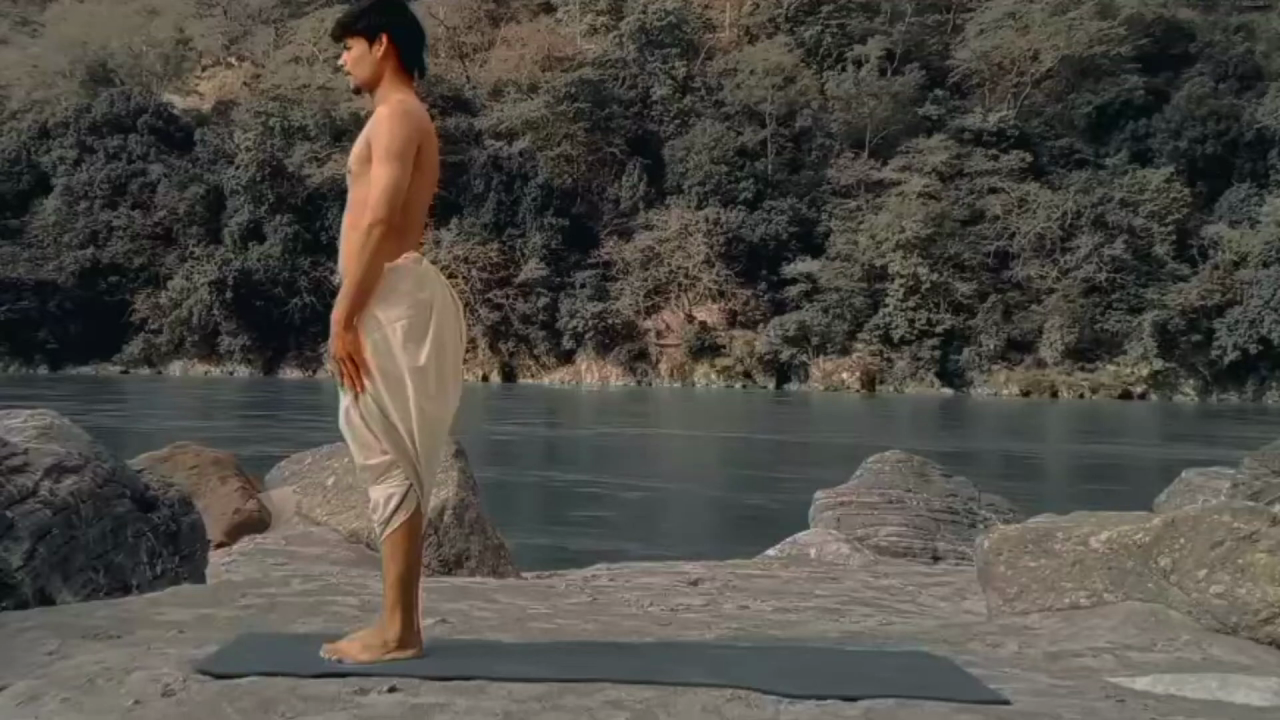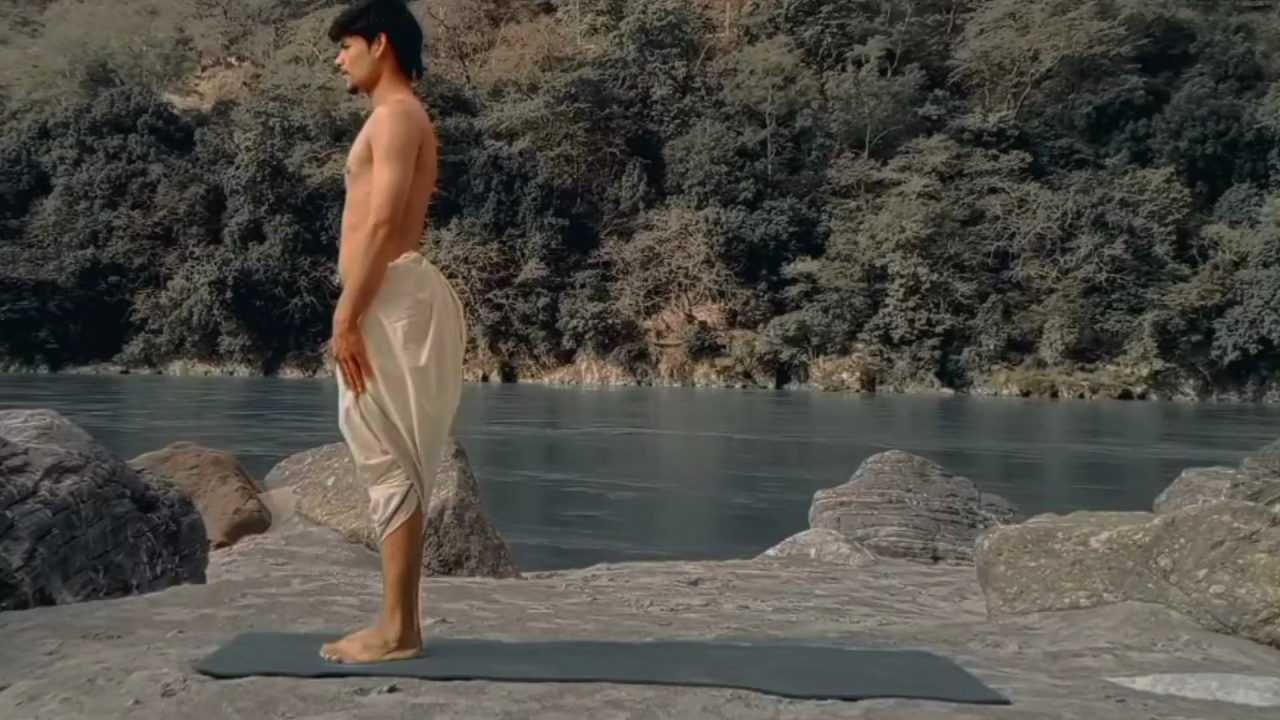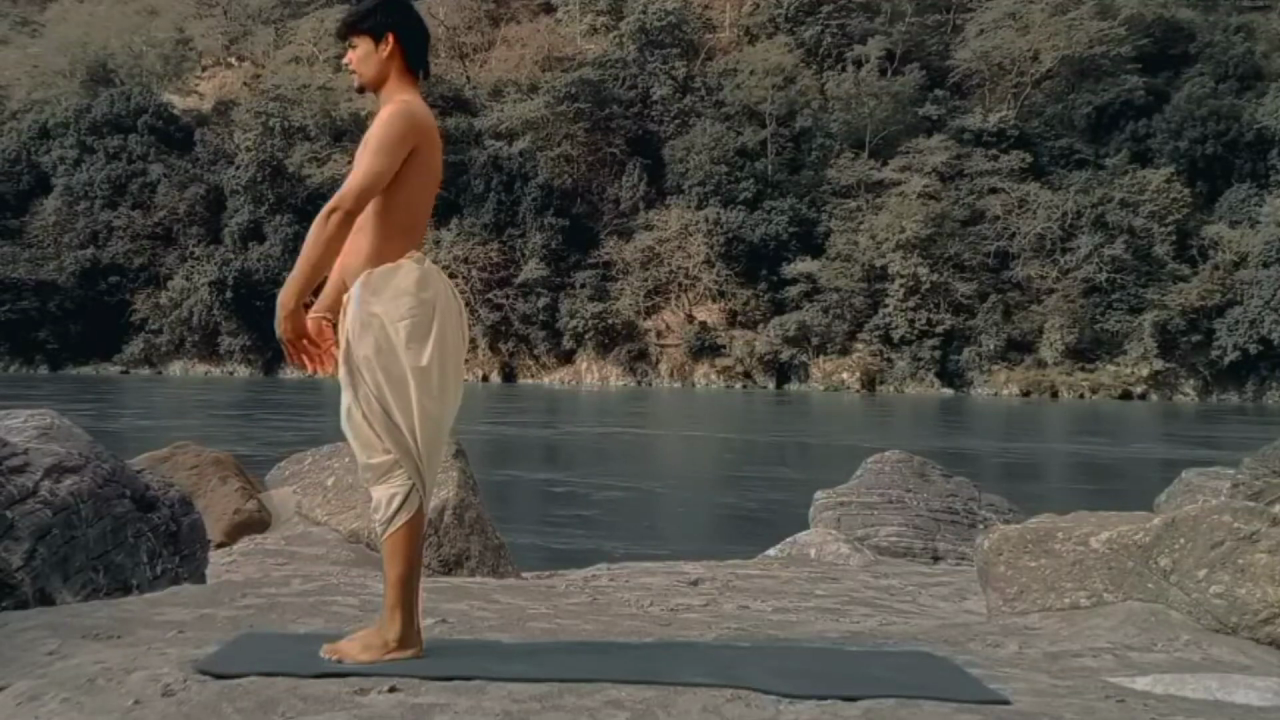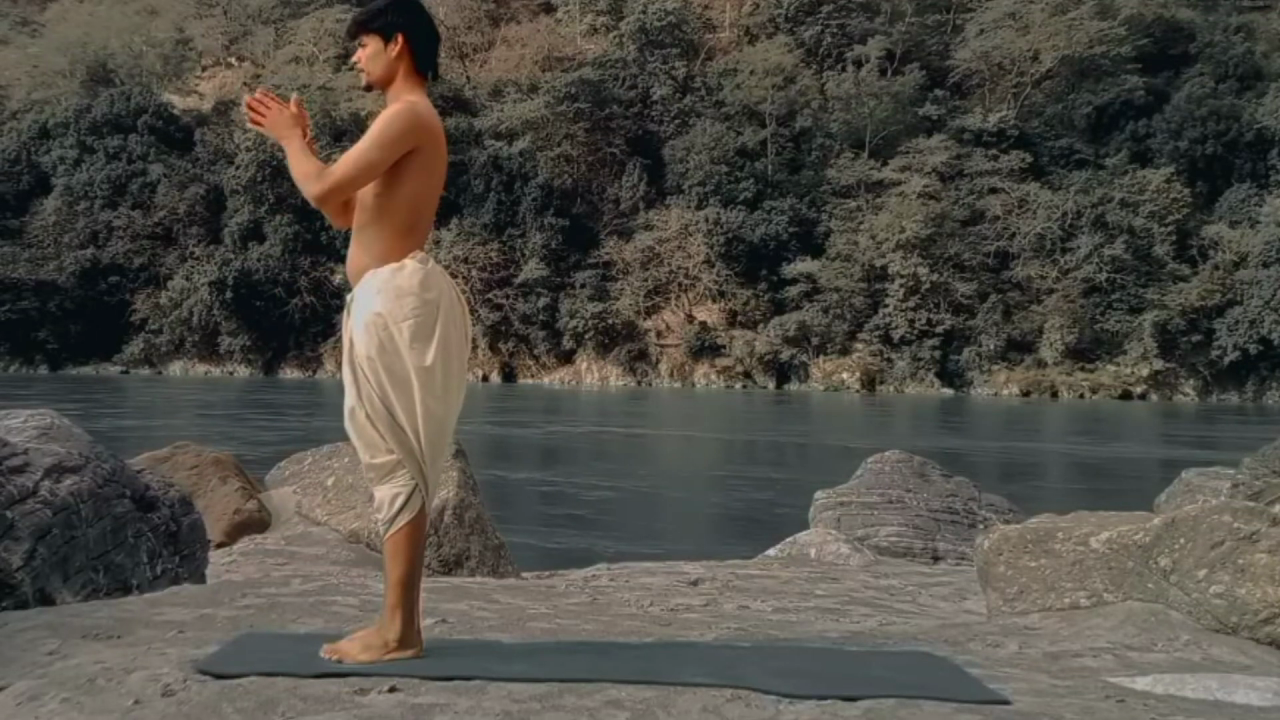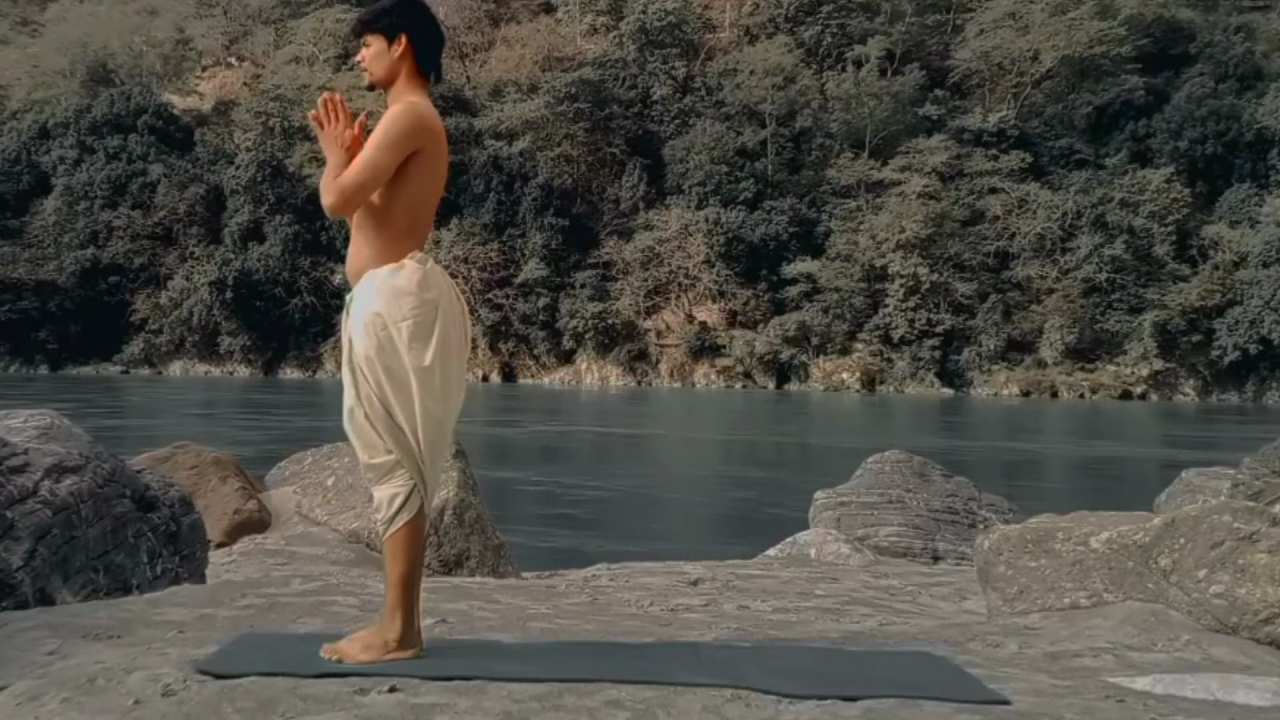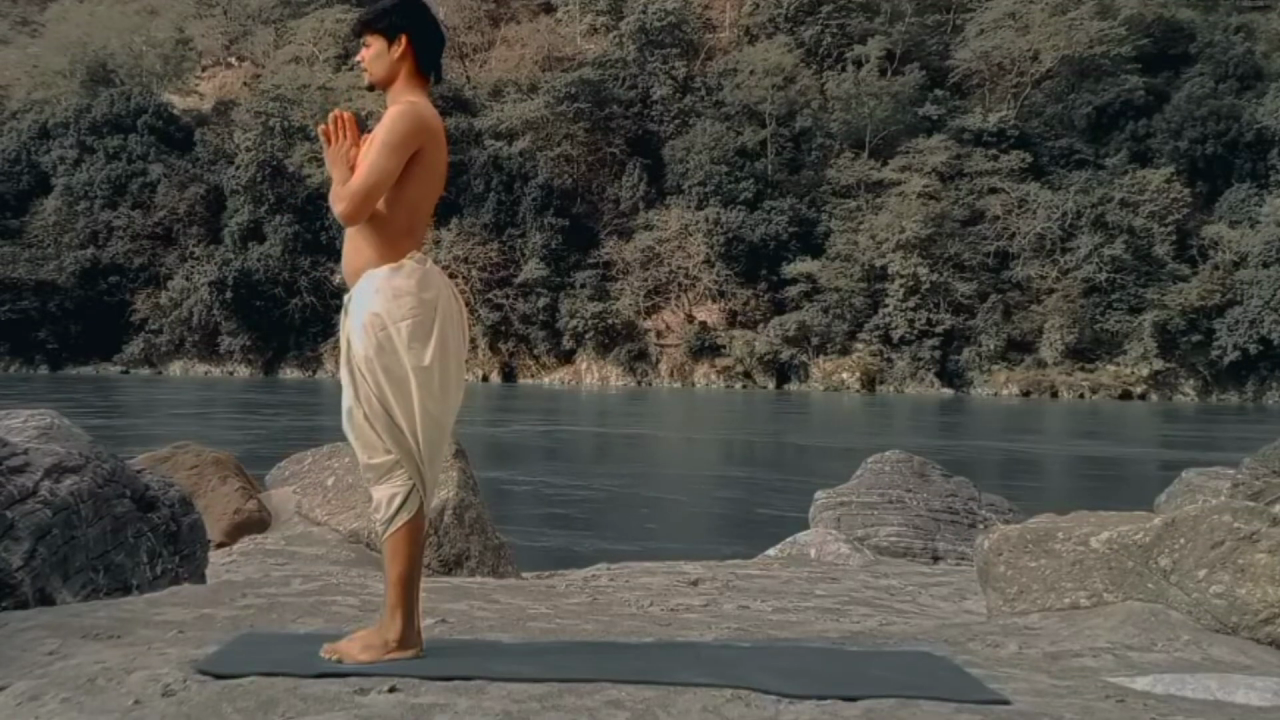
dt=0.5s
person 1, frame 1
left shoulder: (397, 114)
right shoulder: (399, 120)
left elbow: (378, 223)
left wrist: (342, 317)
left hip: (389, 302)
right hip: (388, 300)
left knee: (390, 465)
right knee: (391, 466)
left ankle: (397, 630)
right ankle: (397, 621)
person 1, frame 2
left shoulder: (396, 113)
right shoulder: (397, 118)
left elbow: (382, 224)
left wrist: (346, 316)
left hip: (388, 303)
right hip: (386, 301)
left knee: (390, 463)
right knee: (390, 464)
left ankle: (398, 629)
right ankle: (396, 621)
person 1, frame 3
left shoulder: (400, 115)
right shoulder: (401, 119)
left elbow: (344, 208)
left wrist: (292, 297)
right wrist: (327, 304)
left hip: (393, 298)
right hip: (384, 296)
left knee: (392, 462)
right knee: (395, 463)
left ankle: (399, 628)
right ankle: (399, 620)
person 1, frame 4
left shoulder: (407, 114)
right shoulder: (405, 122)
left elbow: (325, 189)
right elbow: (347, 213)
left wrist: (289, 140)
right wrist: (299, 140)
left hip: (394, 298)
right hip: (387, 298)
left knee: (395, 463)
right knee: (395, 463)
left ankle: (398, 628)
right ankle: (398, 621)
person 1, frame 5
left shoulder: (408, 114)
right shoulder: (406, 121)
left elbow: (337, 202)
right elbow: (364, 210)
left wrist: (335, 155)
right wrist: (347, 154)
left hip: (394, 299)
right hip: (387, 298)
left knee: (394, 465)
right knee: (395, 465)
left ankle: (399, 628)
right ankle: (398, 620)
person 1, frame 6
left shoulder: (407, 115)
right shoulder: (407, 122)
left elbow: (349, 209)
left wrist: (338, 167)
right wrist: (350, 164)
left hip: (391, 299)
right hip: (386, 300)
left knee: (393, 465)
right knee: (391, 465)
left ankle: (398, 629)
right ankle: (397, 620)
